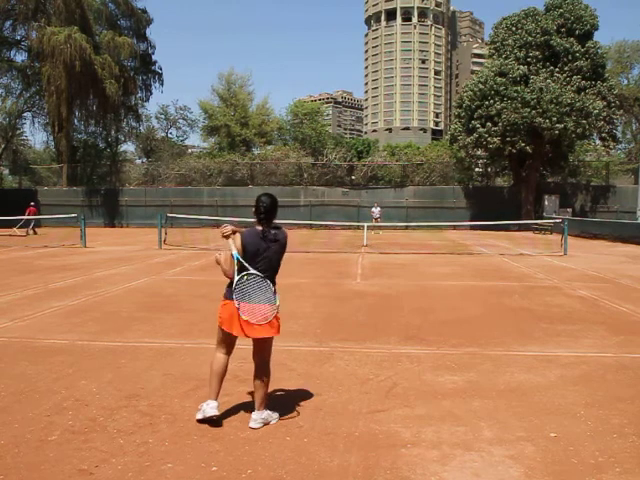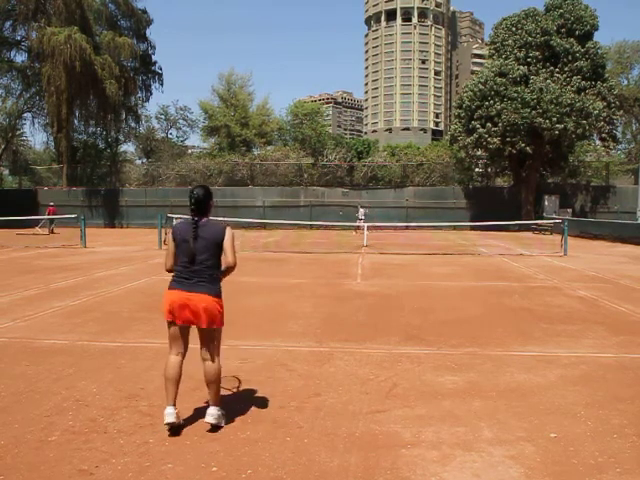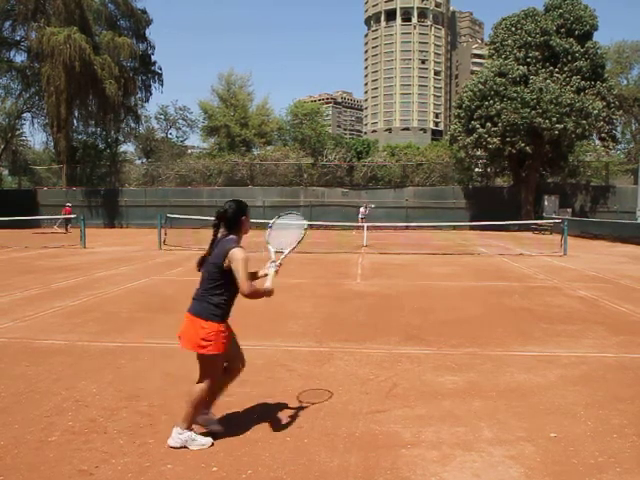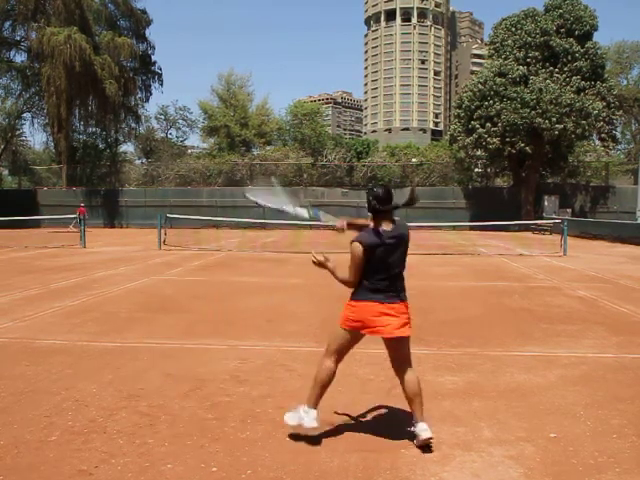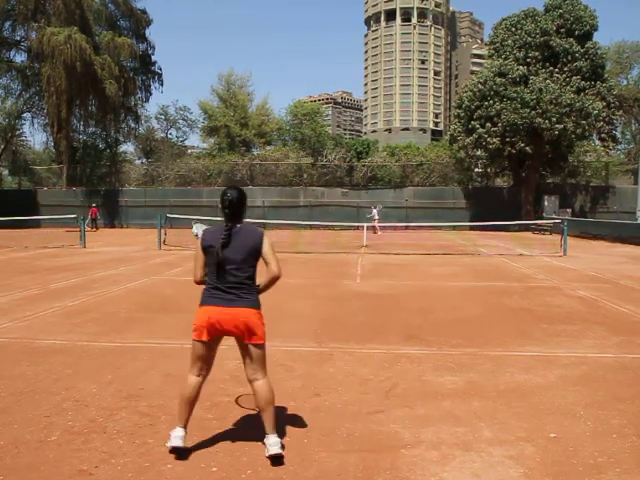
dt=1s
person 1, frame 1
left shoulder: (242, 237)
right shoulder: (282, 236)
left elbow: (232, 273)
left wrist: (221, 260)
left hip: (235, 303)
left knee: (222, 351)
right knee: (262, 361)
left ankle: (211, 404)
right ankle: (260, 413)
person 1, frame 2
left shoulder: (177, 229)
right shoulder: (222, 230)
left elbow: (168, 266)
right elbow: (230, 264)
left hip: (177, 294)
right hip: (207, 297)
left knee: (176, 353)
right knee: (211, 355)
left ankle: (171, 410)
right ankle: (213, 409)
person 1, frame 3
left shoulder: (222, 244)
right shoulder: (234, 251)
right elbow: (247, 290)
left wrist: (263, 271)
right wrist: (266, 291)
left hip: (211, 318)
right hip: (208, 321)
left knee: (236, 364)
right knee: (210, 379)
left ankle: (202, 411)
right ankle: (181, 432)
person 1, frame 4
left shoulder: (361, 241)
right shoulder: (402, 230)
left elbow: (350, 280)
right elbow: (376, 226)
left wrist: (327, 265)
right wrist: (354, 224)
left hip: (363, 307)
right hip: (396, 307)
left knee: (330, 357)
right knee: (404, 369)
left ankle: (308, 412)
right ankle: (421, 426)
person 1, frame 5
left shoulder: (206, 236)
right shoulder: (256, 236)
left elbow: (198, 278)
right elbow: (275, 272)
left hip: (211, 311)
right hip: (245, 311)
left knee: (197, 373)
right knee: (258, 375)
left ankle: (179, 432)
right ankle: (272, 438)
